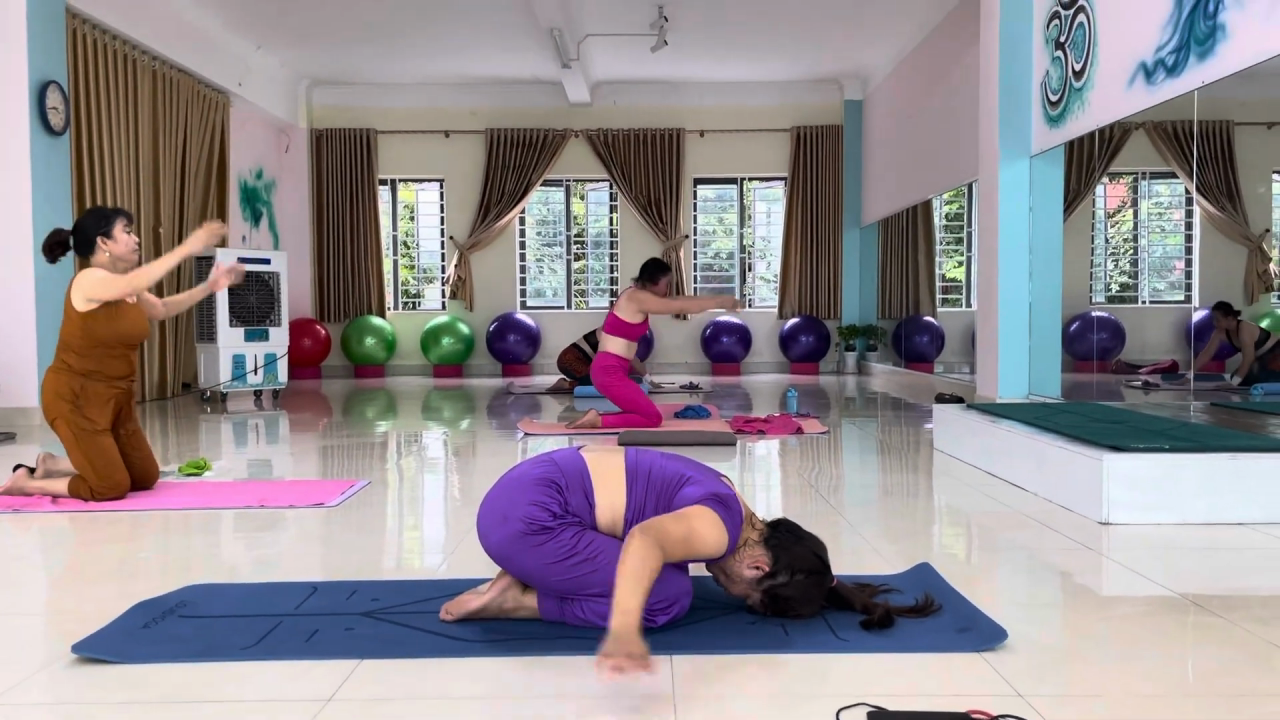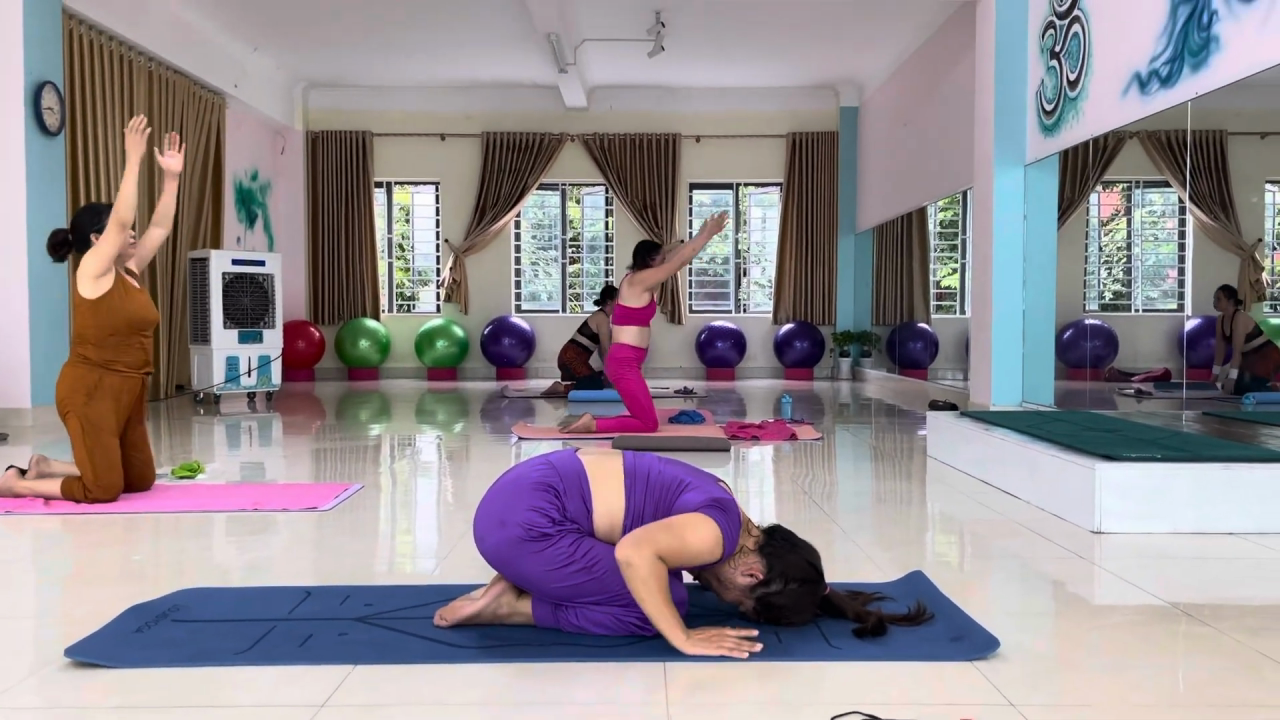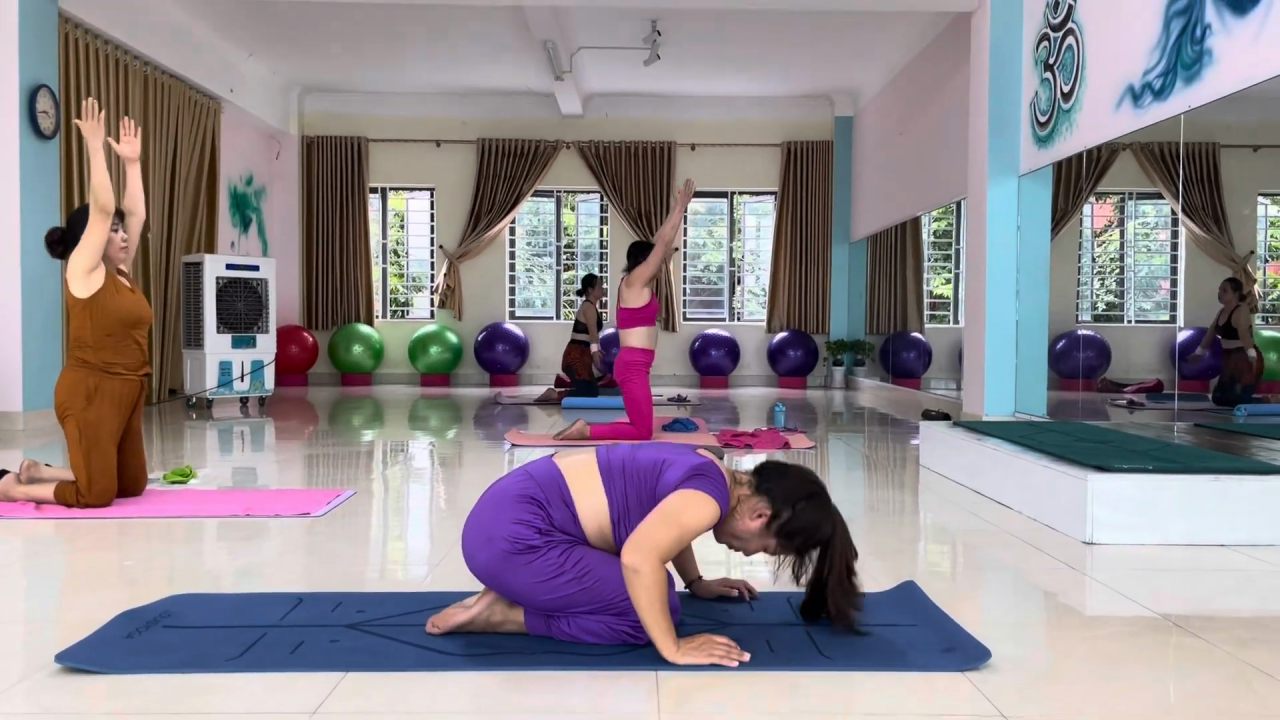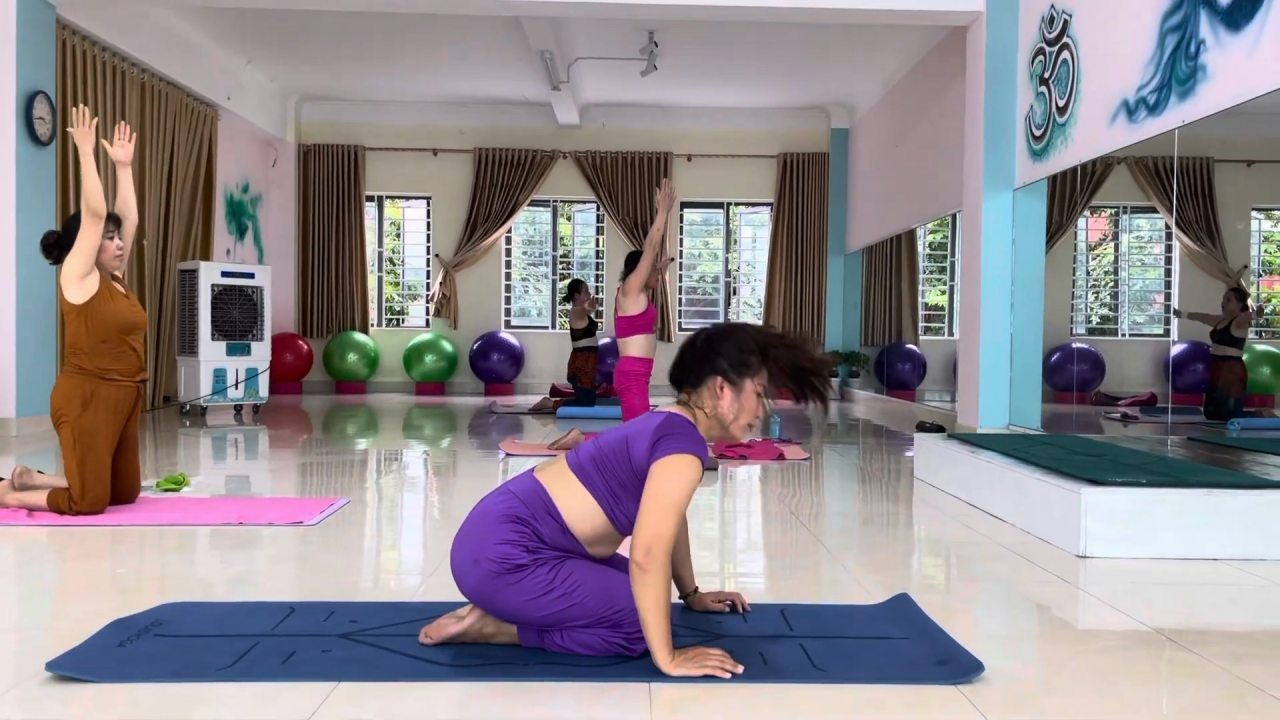
dt=0.4s
person 1, frame 1
left shoulder: (725, 503)
right shoulder: (720, 530)
right elbow: (646, 540)
right wrist: (625, 628)
left hip: (529, 489)
right hip: (525, 518)
left knee: (665, 578)
right knee: (668, 598)
left ankle: (524, 580)
right ankle: (518, 601)
person 1, frame 2
left shoulder: (718, 507)
right shoulder: (718, 532)
right elbow: (635, 551)
left wrist: (700, 570)
right wrist: (684, 639)
left hip: (527, 491)
right hip: (522, 521)
left knee: (659, 587)
right knee: (655, 604)
left ankle: (521, 584)
right ankle: (511, 607)
person 1, frame 3
left shoulder: (708, 471)
right shoulder: (710, 496)
right elbow: (639, 558)
left wrist: (696, 583)
right wrist: (672, 647)
left hip: (513, 509)
right hip: (510, 535)
left knee: (648, 591)
right knee: (646, 611)
left ankle: (511, 593)
right ankle: (500, 616)
person 1, frame 4
left shoulder: (671, 424)
right shoulder: (684, 445)
left elbow: (666, 521)
right elbow: (647, 559)
left wrist: (691, 594)
right wrist: (667, 657)
left hip: (512, 538)
right hip: (501, 558)
left knee: (627, 590)
right knee: (633, 621)
left ankle: (498, 602)
right ankle: (494, 625)
person 2, frame 1
left shoulder: (127, 287)
right shoulder: (90, 280)
left elbow: (162, 309)
right elbow: (133, 283)
left wrist: (208, 286)
right wrist: (186, 248)
left hip: (116, 398)
right hip: (75, 398)
left knee: (146, 478)
right knee: (113, 487)
left ankle: (52, 466)
right ankle: (27, 482)
person 2, frame 2
left shoulder: (128, 270)
right shoulder: (93, 269)
left elbow: (160, 228)
right elbow: (122, 220)
left wrist: (171, 177)
right wrist: (133, 159)
left hip: (127, 392)
right hip: (91, 391)
left knee: (140, 482)
right knee: (103, 489)
left ankle: (45, 469)
person 2, frame 3
left shoulder: (119, 271)
right shoulder: (84, 272)
left elbow: (136, 214)
right elbow: (103, 208)
left wrist: (132, 162)
right wrist: (95, 147)
left hip: (125, 393)
right hip: (90, 393)
left knee: (132, 485)
right knee: (96, 494)
left ankle: (37, 472)
person 2, frame 4
left shoulder: (114, 278)
right shoulder: (78, 277)
left elbow: (129, 218)
right elbow: (94, 213)
left wrist: (124, 165)
right wrist: (85, 151)
left hip: (122, 398)
right hip: (86, 399)
left knee: (125, 493)
right knee: (89, 501)
person 3, frame 1
left shoulder: (637, 295)
right shoulder: (639, 298)
left elbow: (677, 303)
right elbow: (680, 307)
left wrist: (718, 300)
right wrist: (719, 302)
left hip: (611, 370)
right hip: (609, 372)
left knee: (644, 413)
right knee: (653, 418)
left ankle: (597, 417)
right ankle: (597, 421)
person 3, frame 2
left shoulder: (638, 280)
right shoulder: (639, 281)
left elbow: (673, 257)
right elbow: (679, 261)
left wrist: (702, 234)
right wrist: (709, 234)
left hip: (624, 362)
right hip: (624, 364)
left knee: (643, 419)
right knee: (649, 424)
left ankle: (590, 421)
right ankle: (591, 425)
person 3, frame 3
left shoulder: (637, 283)
right shoulder: (635, 281)
left elbow: (660, 244)
right elbow: (664, 244)
left wrist: (677, 209)
right wrist: (680, 207)
left hip: (633, 365)
right hip: (633, 366)
left knee: (639, 427)
right knee: (643, 432)
left ankle: (585, 428)
right ankle: (586, 431)
person 3, frame 4
left shoulder: (635, 293)
right shoulder: (630, 289)
left elbow: (651, 249)
right elbow: (651, 246)
left wrist: (664, 219)
right wrist: (662, 209)
left hip: (633, 373)
right hip: (632, 374)
